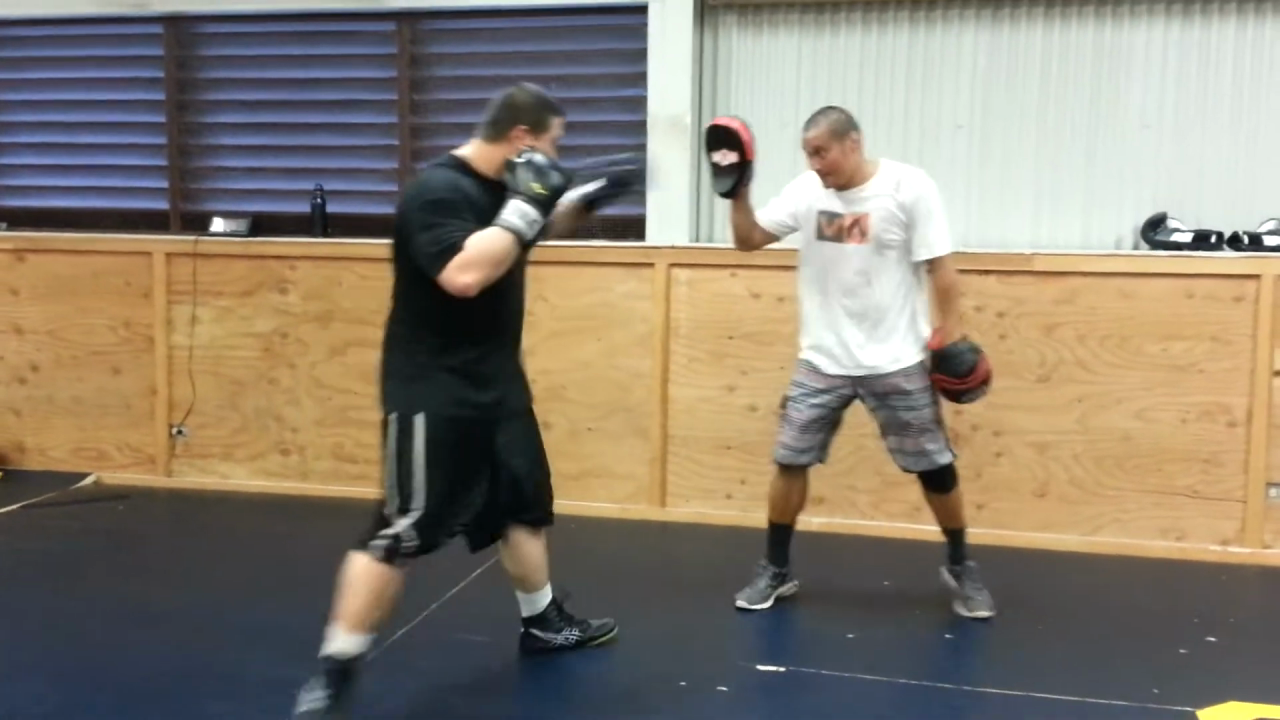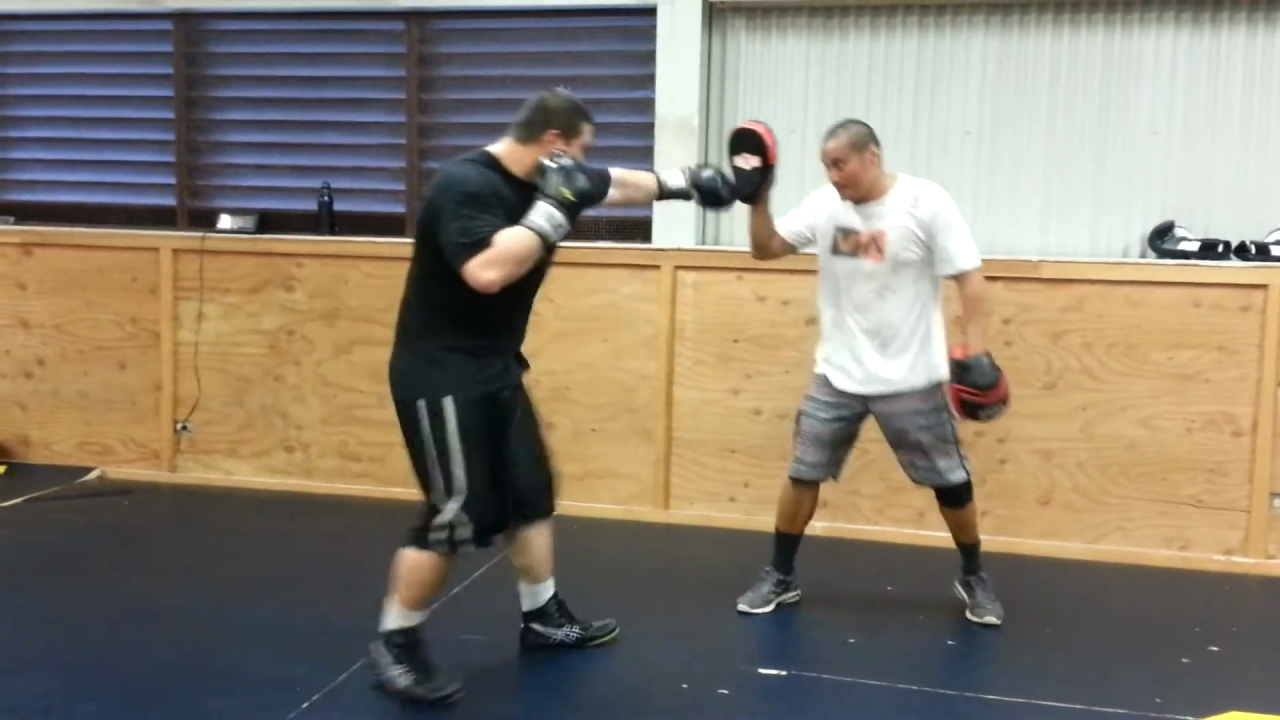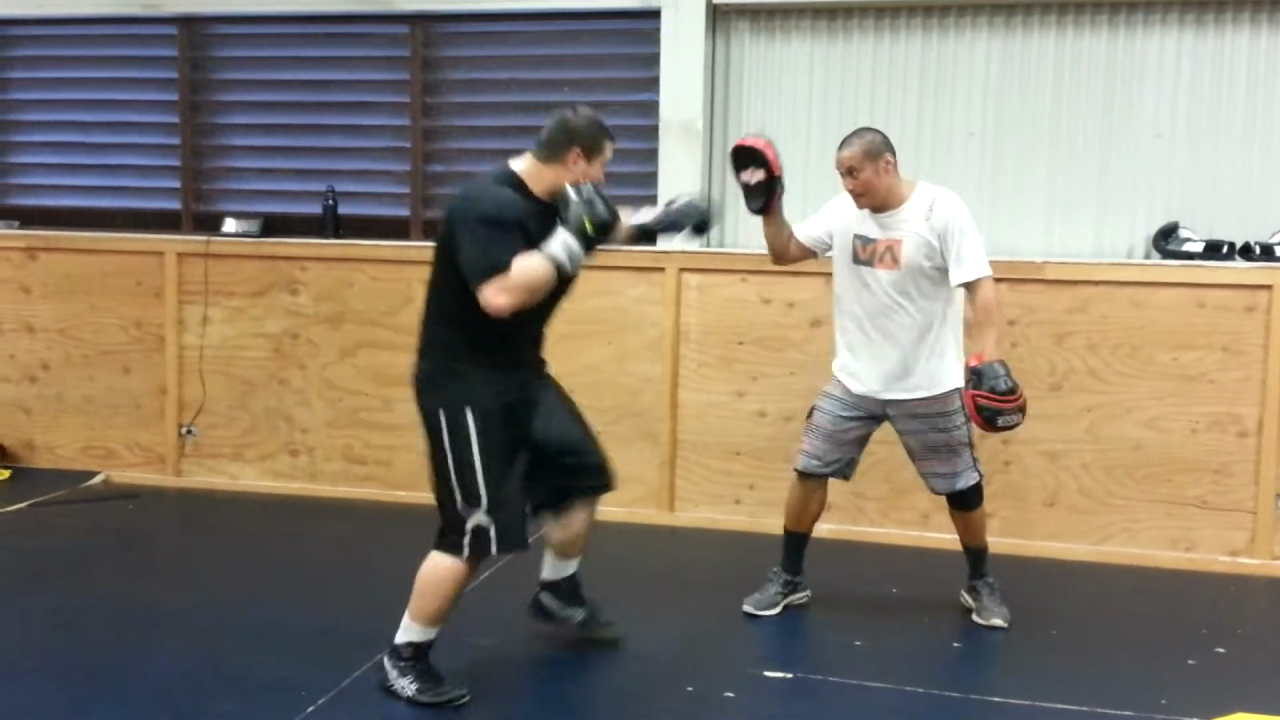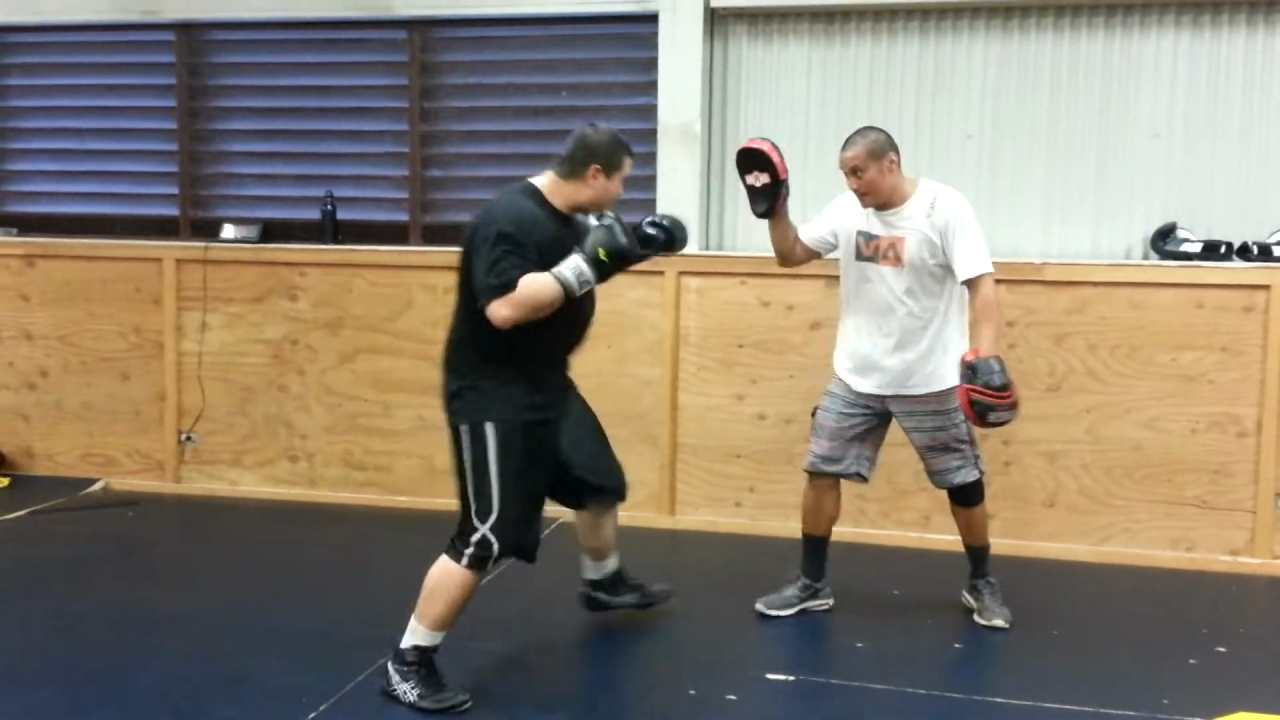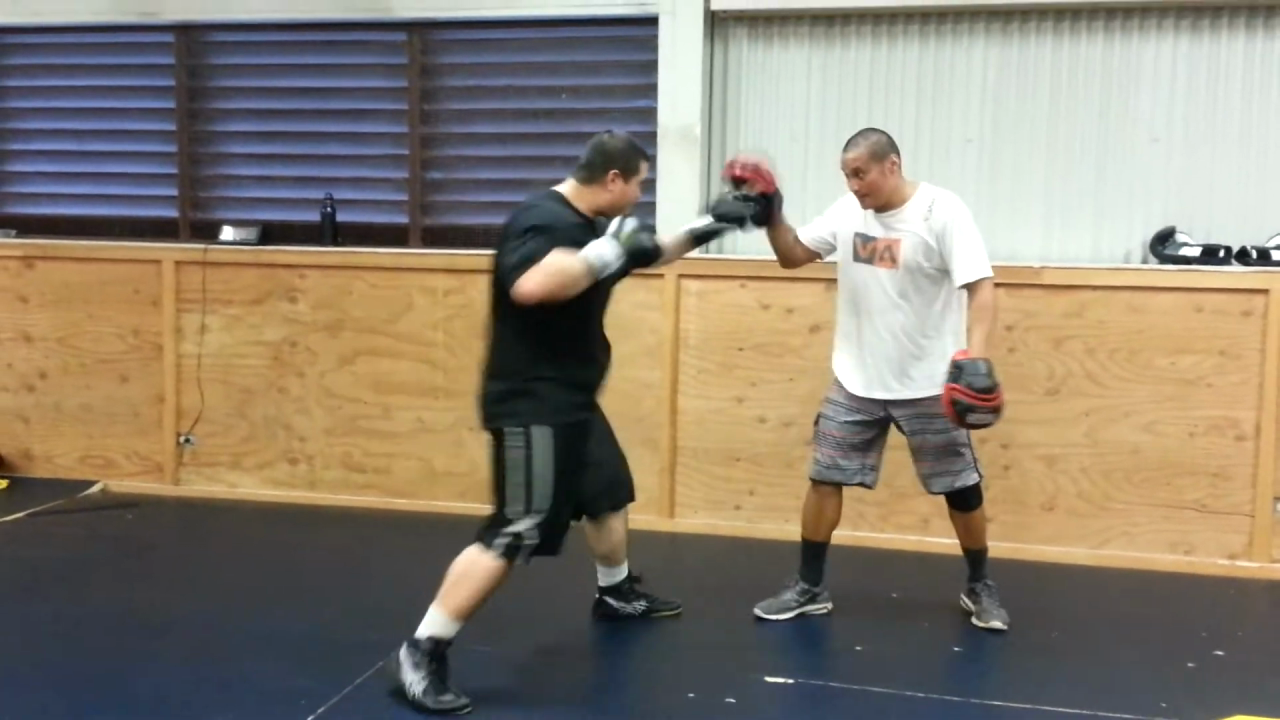
dt=0.1s
person 1, frame 1
left shoulder: (491, 180)
right shoulder: (438, 191)
left elbow: (549, 215)
right elbow: (466, 274)
left wrist: (592, 195)
right wrist: (529, 205)
left hip: (494, 381)
right hip: (435, 389)
left knee: (525, 505)
right knee: (402, 531)
left ankle: (544, 620)
person 1, frame 2
left shoulder: (541, 178)
right shoulder: (463, 186)
left elbow: (610, 185)
right elbow: (488, 272)
left wrist: (684, 184)
right wrist: (555, 207)
left hip: (494, 371)
right hip: (440, 378)
left knee: (528, 497)
right knee: (452, 519)
left ankle: (542, 616)
right ankle: (396, 643)
person 1, frame 3
left shoulder: (552, 197)
right shoulder: (489, 205)
left elbow: (607, 227)
right elbow: (502, 296)
left wrist: (656, 220)
right wrist: (573, 237)
left hip: (520, 376)
right hip: (468, 389)
left knee: (582, 476)
right knee: (477, 529)
left ankle: (558, 594)
right ankle: (406, 656)
person 1, frame 4
left shoulder: (567, 215)
right shoulder: (510, 220)
left elbow: (600, 251)
right elbow: (504, 309)
left wrist: (643, 239)
right wrist: (586, 263)
left hip: (545, 387)
right hip: (492, 400)
left knee: (600, 483)
right knee: (486, 540)
left ankle: (604, 583)
right ankle: (409, 660)
person 1, frame 5
left shoulder: (587, 222)
right shoulder: (544, 220)
left elbow: (648, 250)
right elbow: (532, 286)
left wrist: (706, 224)
right wrist: (607, 250)
left hip: (567, 395)
right hip: (528, 401)
left knee: (609, 490)
right knee: (516, 528)
left ankle: (617, 592)
right ankle: (422, 654)
person 2, frame 1
left shoulder: (908, 186)
right shoulder: (806, 191)
left elbow: (941, 262)
right elbow: (747, 239)
left wrist: (951, 332)
right wrist: (737, 189)
left hip: (896, 362)
right hip: (823, 359)
left knee: (935, 465)
right knee: (790, 460)
left ankle: (961, 568)
right ankle: (775, 571)
person 2, frame 2
left shoulder: (926, 203)
right shoulder: (824, 204)
left elbow: (968, 276)
right elbow: (766, 247)
left wrist: (975, 348)
right wrist: (758, 196)
left hip: (910, 379)
right hip: (837, 375)
left knee: (949, 480)
right knee: (803, 473)
left ankle: (974, 579)
right ankle: (780, 577)
person 2, frame 3
left shoulder: (942, 211)
right shoulder: (843, 210)
left elbow: (980, 286)
right elbow: (785, 252)
left wrist: (989, 357)
right wrist: (769, 205)
left hip: (927, 385)
right hip: (853, 378)
left knee: (962, 485)
right knee: (810, 469)
left ankle: (980, 584)
right ankle: (787, 578)
person 2, frame 4
left shoulder: (945, 208)
right shoulder: (847, 209)
left elbow: (981, 282)
right elbow: (791, 254)
left wrist: (987, 352)
right wrist: (774, 207)
left hip: (930, 381)
right hip: (857, 377)
left knee: (964, 482)
right knee: (822, 469)
left ankle: (981, 584)
right ankle: (811, 583)
person 2, frame 5
left shoulder: (944, 212)
right shoulder: (848, 211)
left elbow: (979, 286)
right elbow: (795, 255)
left wrist: (977, 356)
right wrist: (771, 216)
left hip: (927, 385)
right hip: (856, 381)
left knee: (961, 486)
right knee: (825, 477)
left ankle: (979, 587)
right ankle: (809, 587)
